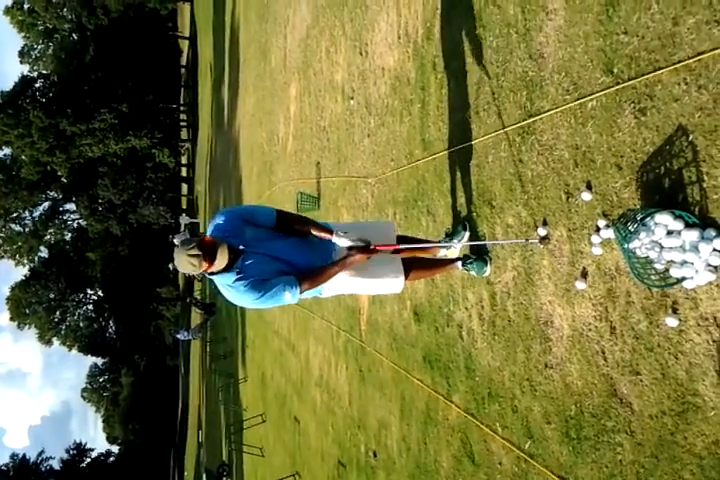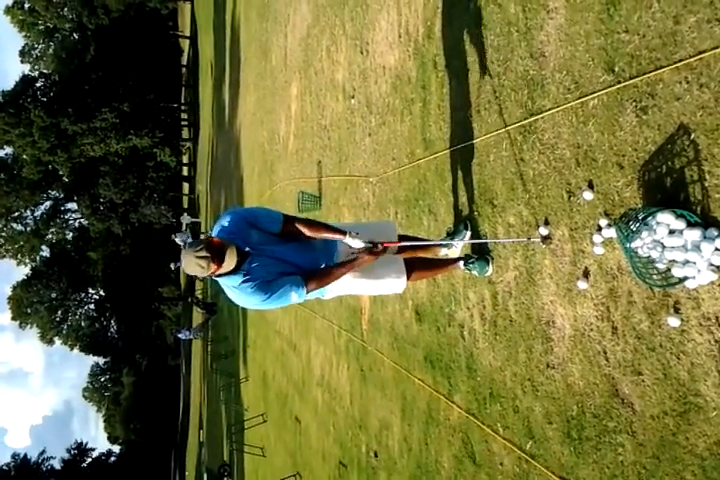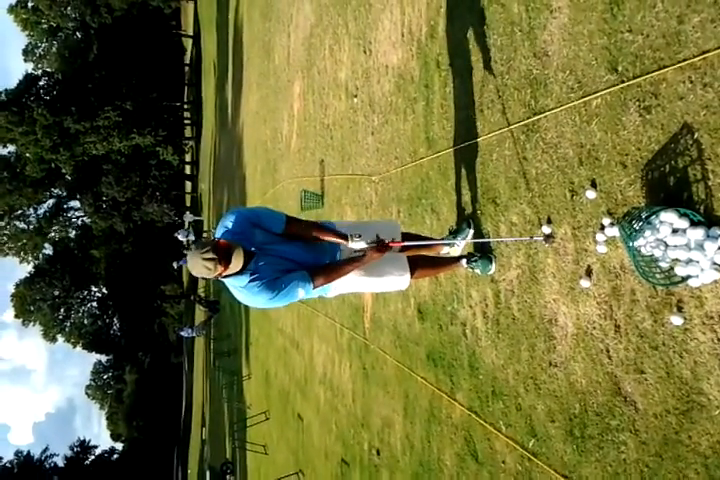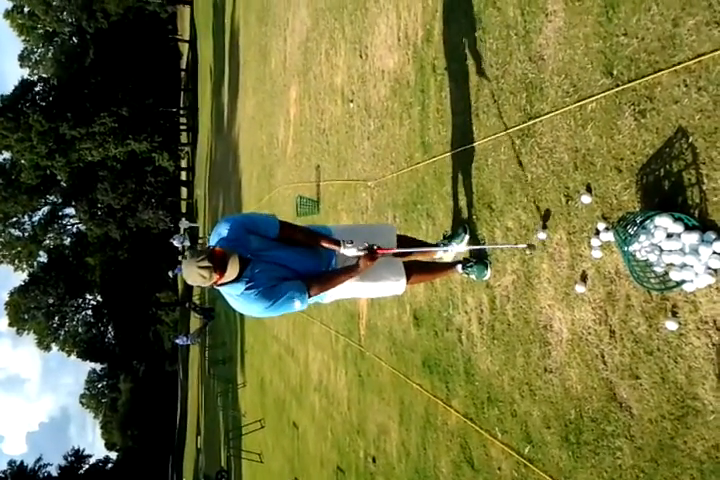
dt=0.2s
person 1, frame 1
left shoulder: (224, 222)
right shoulder: (244, 291)
left elbow: (284, 218)
right elbow: (302, 286)
left wrist: (332, 234)
right wrist: (349, 261)
left hip: (325, 240)
right hip: (329, 277)
left knee: (391, 241)
right knee: (401, 271)
left ankle: (443, 248)
right ankle: (458, 264)
person 1, frame 2
left shoulder: (230, 223)
right shoulder: (250, 293)
left elbow: (293, 224)
right elbow: (310, 285)
left wrist: (346, 236)
right wrist: (359, 262)
left hip: (329, 242)
right hip: (332, 274)
left knee: (394, 242)
right knee: (404, 271)
left ankle: (444, 248)
right ankle: (460, 263)
person 1, frame 3
left shoulder: (233, 223)
right shoulder: (257, 292)
left elbow: (297, 226)
right elbow: (317, 280)
left wrist: (349, 240)
right wrist: (366, 258)
left hip: (332, 237)
right hip: (334, 275)
left knee: (393, 240)
right knee: (408, 269)
left ankle: (445, 246)
right ankle: (463, 262)
person 1, frame 4
left shoulder: (226, 230)
right shoulder: (253, 300)
left elbow: (289, 230)
right elbow: (310, 290)
left wrist: (341, 245)
right wrist: (358, 268)
left hip: (325, 239)
right hip: (329, 278)
left knee: (391, 240)
right knee: (404, 275)
left ankle: (440, 251)
right ankle: (459, 267)
